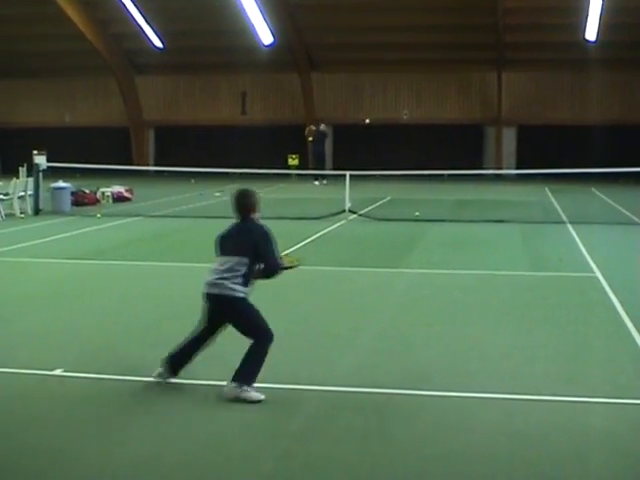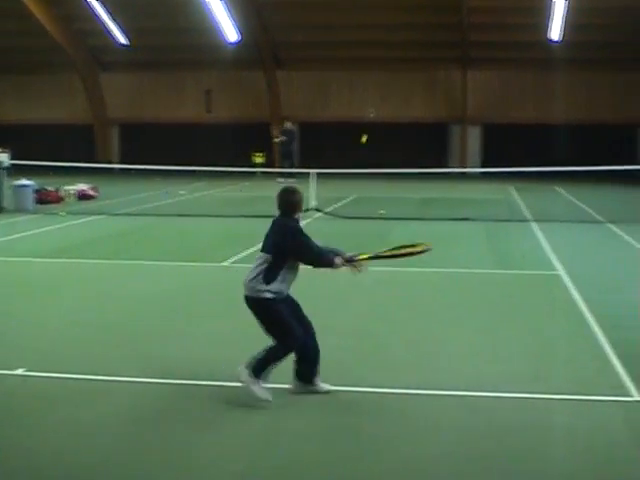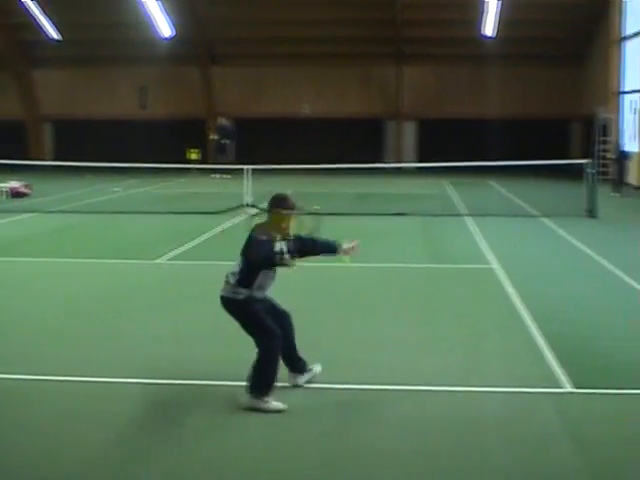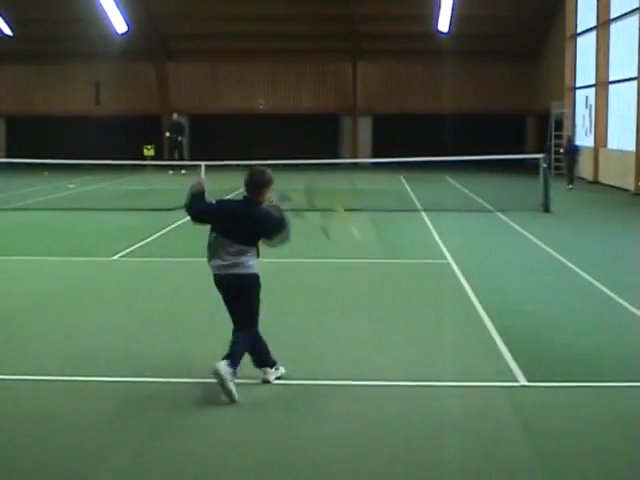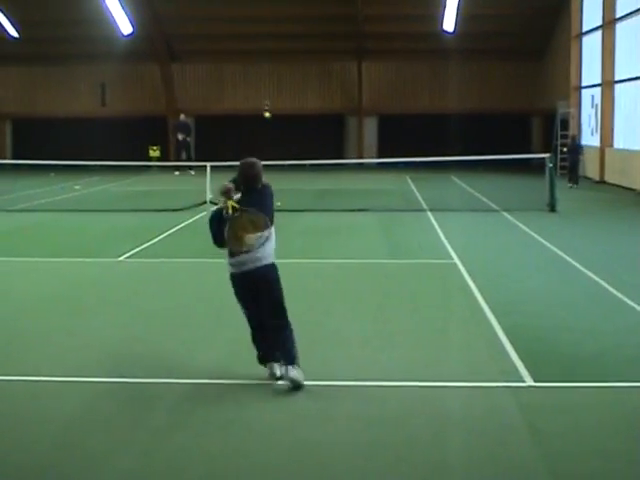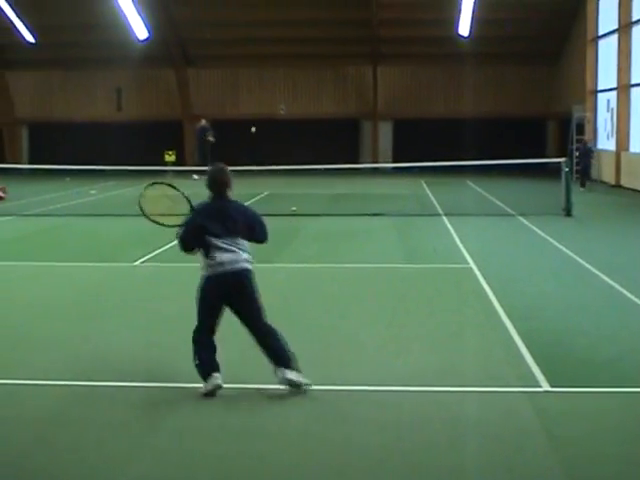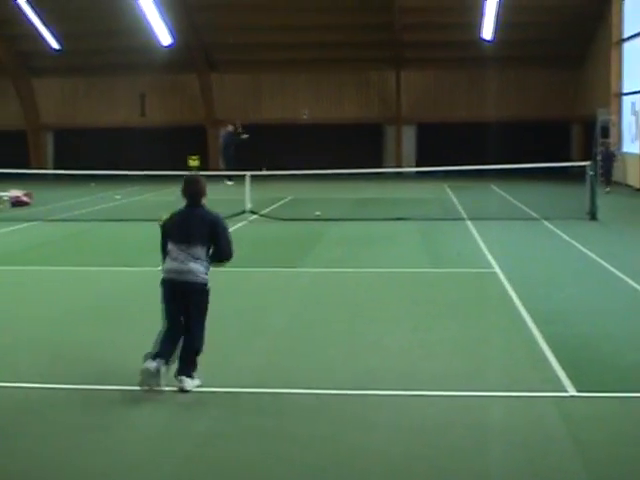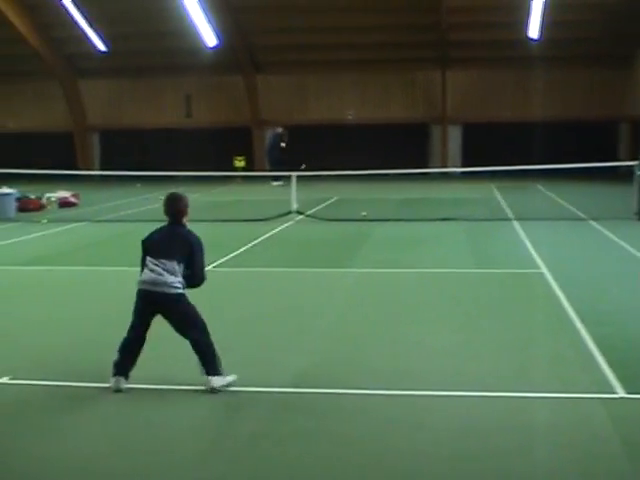
dt=0.3s
person 1, frame 1
left shoulder: (226, 234)
right shoulder: (260, 233)
right elbow: (273, 268)
right wrist: (261, 270)
left hip: (214, 291)
right hip: (233, 296)
left knee: (205, 332)
right knee: (264, 336)
left ankle: (168, 368)
right ankle: (240, 385)
person 1, frame 2
left shoulder: (283, 227)
right shoulder: (288, 229)
left elbow: (310, 250)
right elbow: (313, 255)
left wrist: (344, 258)
right wrist: (336, 260)
left hip: (273, 291)
right hip: (260, 294)
left knee: (305, 330)
right knee: (293, 337)
left ankle: (306, 380)
right ankle: (252, 372)
person 1, frame 3
left shoulder: (287, 238)
right shoulder: (260, 236)
left elbow: (309, 244)
right elbow: (253, 257)
left wrist: (338, 247)
right wrist: (276, 257)
left hip: (254, 294)
right hip: (237, 297)
left knee: (283, 323)
right knee: (272, 339)
left ankle: (299, 370)
right ankle: (257, 395)
person 1, frame 4
left shoulder: (225, 208)
right shoulder: (261, 216)
left elbow: (195, 211)
right elbow: (278, 228)
left wrist: (197, 190)
right wrist: (277, 213)
left hip: (220, 273)
right hip: (244, 275)
left knee: (246, 322)
right knee: (247, 325)
left ankle: (267, 367)
right ankle: (228, 365)
person 1, frame 5
right shoulder: (265, 192)
left elbow: (221, 241)
right elbow: (252, 187)
left wrist: (217, 214)
right wrist: (234, 188)
left hip: (240, 272)
right hip: (266, 268)
left knee: (257, 321)
right knee: (279, 322)
left ankle: (272, 363)
right ankle: (290, 367)
person 1, frame 6
left shoulder: (200, 212)
right shoulder: (243, 211)
left elbow: (186, 244)
right elbow: (262, 236)
left wrist: (187, 233)
left hip: (215, 277)
right hip: (241, 273)
left knee: (204, 330)
right knee: (260, 326)
left ankle: (211, 376)
right ankle: (287, 369)
person 1, frame 7
left shoulder: (171, 221)
right shoulder: (214, 220)
left elbow: (165, 252)
right elbow: (226, 254)
left hip: (171, 280)
right hip: (197, 281)
left knee: (173, 328)
right knee: (195, 331)
left ankle: (155, 362)
right ankle: (185, 375)
person 1, frame 8
left shoulder: (151, 237)
right shoulder: (192, 240)
left elbow: (144, 266)
right elbow: (196, 277)
right wrist: (185, 282)
left hip: (145, 291)
right hip: (172, 294)
left knee: (135, 335)
right knee: (198, 332)
left ankle: (119, 376)
right ankle: (214, 375)
